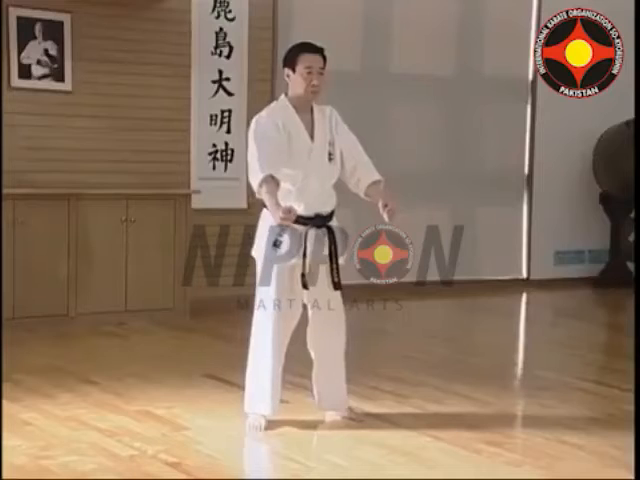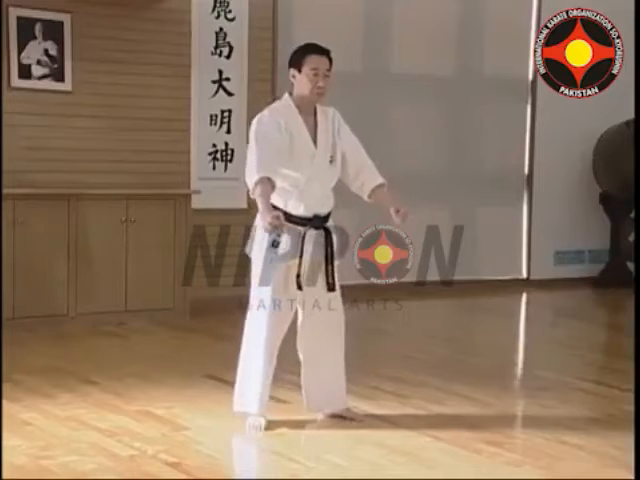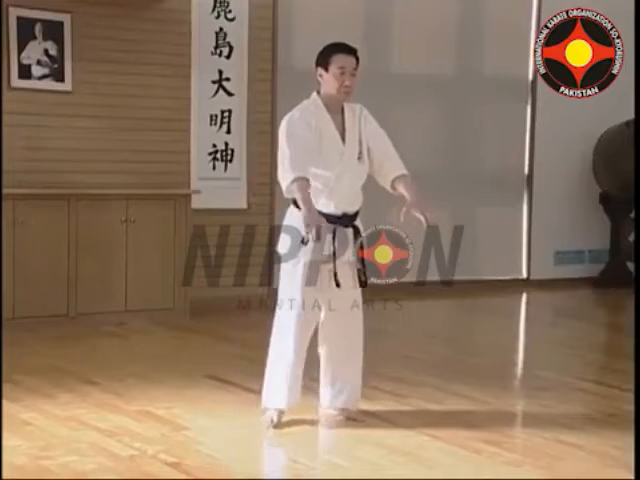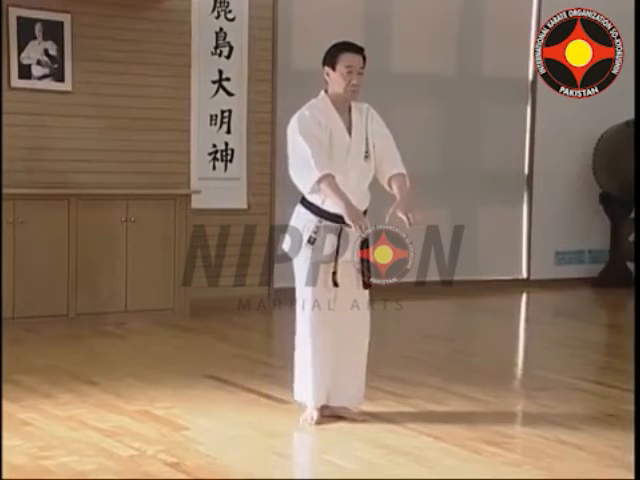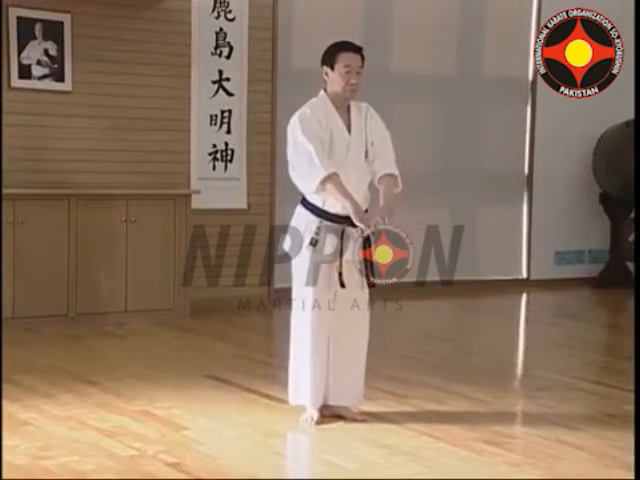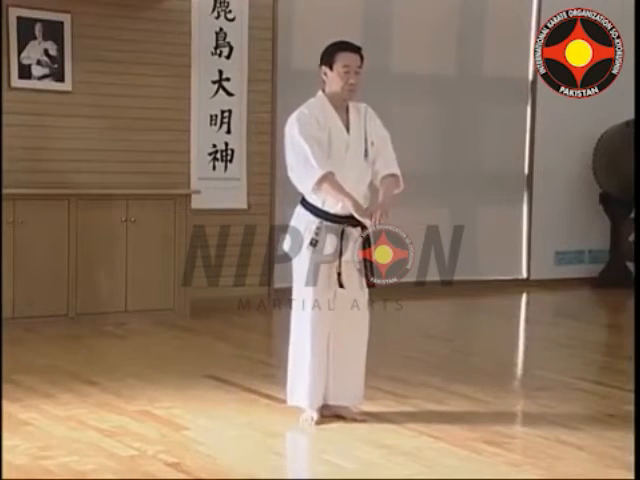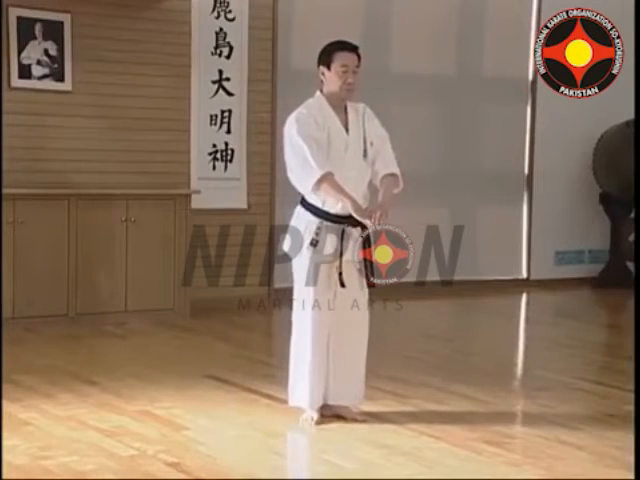
dt=0.4s
person 1, frame 1
left shoulder: (331, 120)
right shoulder: (268, 121)
left elbow: (358, 167)
right elbow: (263, 170)
left wrist: (381, 198)
right wrist: (274, 206)
left hip: (321, 232)
right hip: (282, 232)
left knee: (330, 319)
right knee: (273, 319)
left ankle: (333, 400)
right ankle: (260, 406)
person 1, frame 2
left shoulder: (333, 121)
right shoulder: (271, 121)
left elbow: (361, 170)
right elbow: (259, 169)
left wrist: (391, 205)
right wrist: (265, 208)
left hip: (318, 233)
right hip: (280, 231)
left knee: (326, 317)
right knee: (267, 319)
left ankle: (327, 399)
right ankle: (253, 406)
person 1, frame 3
left shoulder: (361, 118)
right shoulder: (299, 120)
left elbow: (388, 163)
right elbow: (293, 169)
left wrist: (410, 196)
right wrist: (307, 207)
left hip: (347, 228)
right hip: (308, 227)
left knee: (346, 317)
right knee: (297, 315)
left ankle: (336, 400)
right ankle: (277, 402)
person 1, frame 4
left shoulder: (369, 117)
right shoulder: (307, 119)
left elbow: (390, 163)
right elbow: (314, 169)
left wrist: (401, 197)
right wrist: (345, 205)
left hip: (353, 229)
right hip: (316, 225)
left knee: (353, 316)
right knee: (314, 314)
left ankle: (339, 398)
right ankle: (313, 400)
person 1, frame 5
left shoulder: (368, 117)
right shoulder: (306, 119)
left elbow: (385, 165)
right elbow: (318, 170)
left wrist: (385, 203)
right wrist: (353, 206)
left hip: (354, 229)
right hip: (317, 226)
left knee: (353, 315)
right knee: (313, 314)
left ankle: (340, 398)
right ankle: (312, 400)
person 1, frame 6
left shoulder: (367, 117)
right shoulder: (305, 118)
left elbow: (386, 165)
right elbow: (315, 171)
left wrist: (383, 202)
right wrist: (354, 204)
left hip: (353, 230)
right hip: (317, 227)
left knee: (352, 315)
right knee: (313, 314)
left ankle: (339, 397)
right ankle: (310, 401)
person 1, frame 7
left shoulder: (365, 117)
right shoulder: (304, 119)
left elbow: (385, 164)
right elbow: (313, 171)
left wrist: (383, 201)
right wrist: (353, 204)
left hip: (353, 230)
right hip: (317, 227)
left knee: (352, 315)
right knee: (313, 314)
left ankle: (339, 397)
right ankle: (311, 401)
